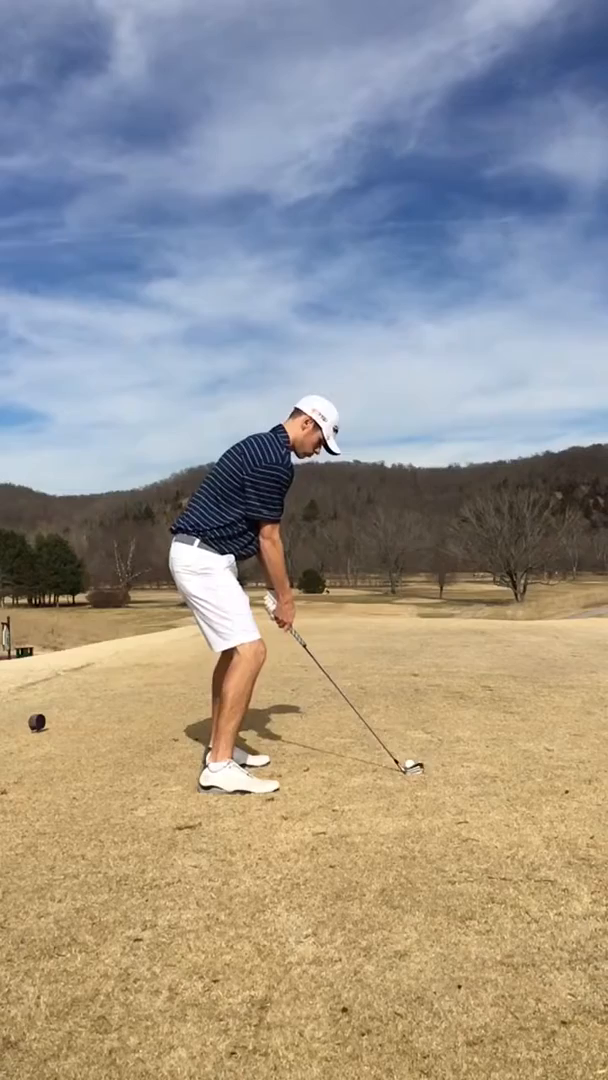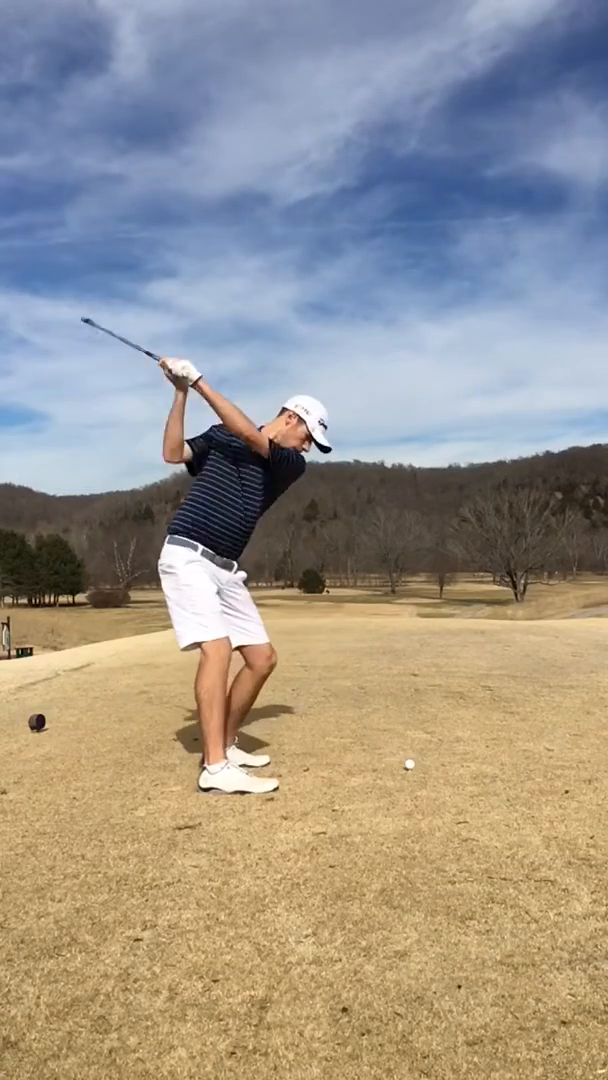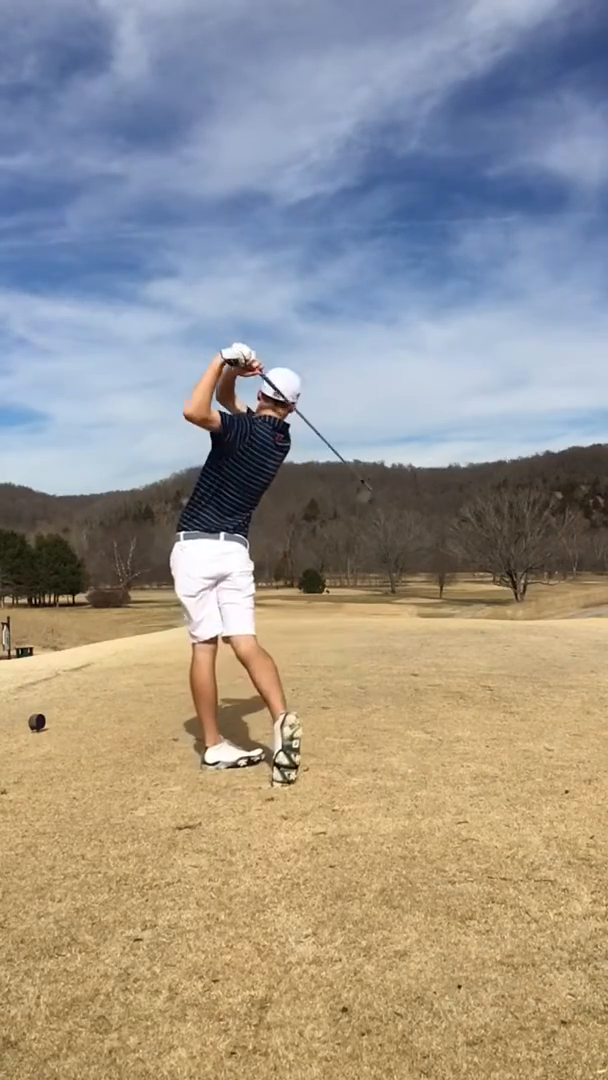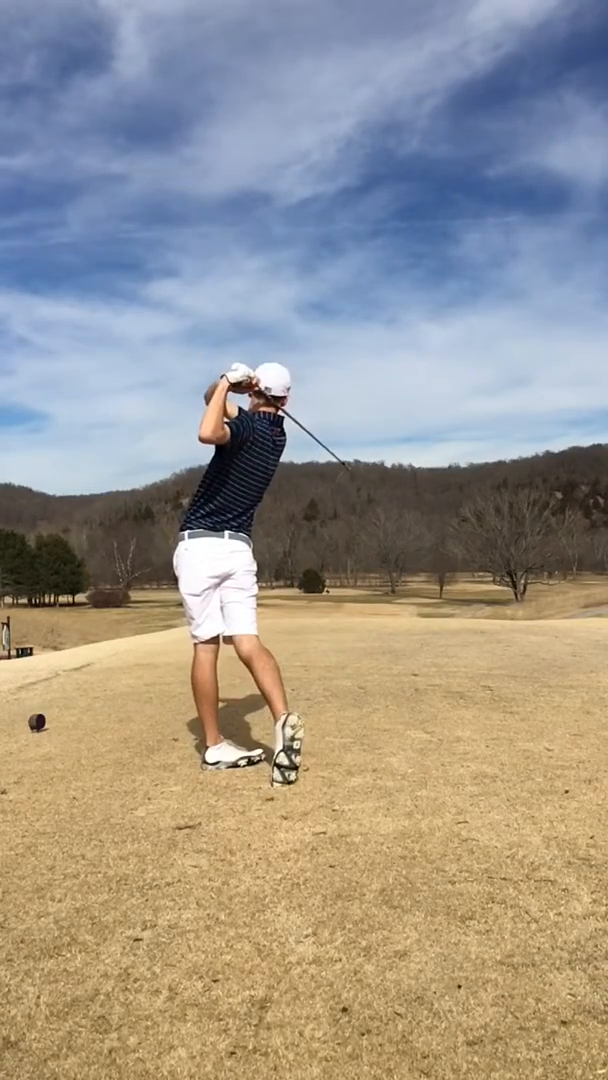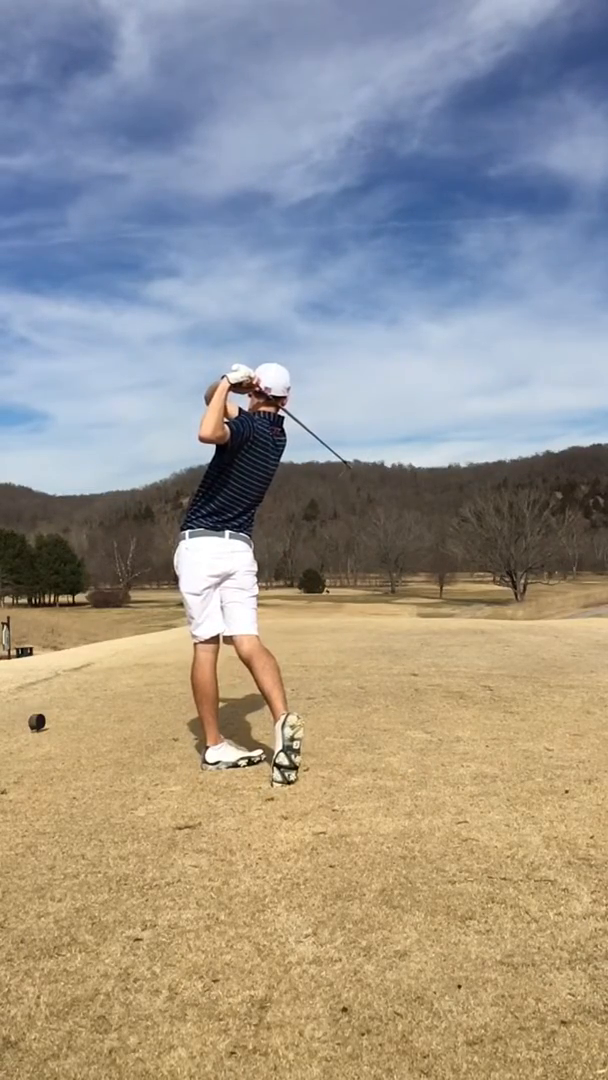
dt=1s
person 1, frame 1
left shoulder: (263, 448)
right shoulder: (273, 459)
left elbow: (259, 534)
right elbow: (269, 538)
left wrist: (275, 590)
right wrist: (285, 598)
left hip: (202, 556)
right hip: (204, 558)
left knee: (235, 649)
right knee: (250, 652)
left ankle: (220, 747)
right ankle: (219, 767)
person 1, frame 2
left shoulder: (291, 464)
right shoulder: (218, 435)
left elbow: (245, 432)
right elbow: (173, 454)
left wrist: (197, 383)
right wrist: (180, 396)
left hip: (226, 568)
right hip: (187, 557)
left knee: (263, 658)
right knee: (216, 648)
left ankle: (226, 743)
right ankle: (216, 766)
person 1, frame 3
left shoulder: (245, 431)
right shoulder: (281, 442)
left elbow: (195, 410)
right elbow: (227, 400)
left wrist: (226, 362)
right wrist: (233, 368)
left hip: (194, 549)
right hip: (234, 551)
left knee: (204, 648)
right knee: (247, 646)
left ankle: (214, 747)
right ankle: (283, 720)
person 1, frame 4
left shoulder: (247, 425)
right shoulder: (277, 433)
left elbow: (208, 434)
right elbow: (212, 399)
left wrist: (228, 381)
right wrist: (225, 386)
left hip: (200, 547)
right hip: (238, 549)
left knee: (205, 645)
right knee: (248, 643)
left ankle: (214, 746)
right ankle: (284, 719)
person 1, frame 5
left shoulder: (248, 425)
right shoulder: (277, 433)
left elbow: (208, 433)
right elbow: (213, 398)
left wrist: (229, 382)
right wrist: (227, 386)
left hip: (201, 546)
right hip: (239, 548)
left knee: (206, 645)
right knee: (248, 642)
left ankle: (214, 746)
right ankle: (283, 719)
